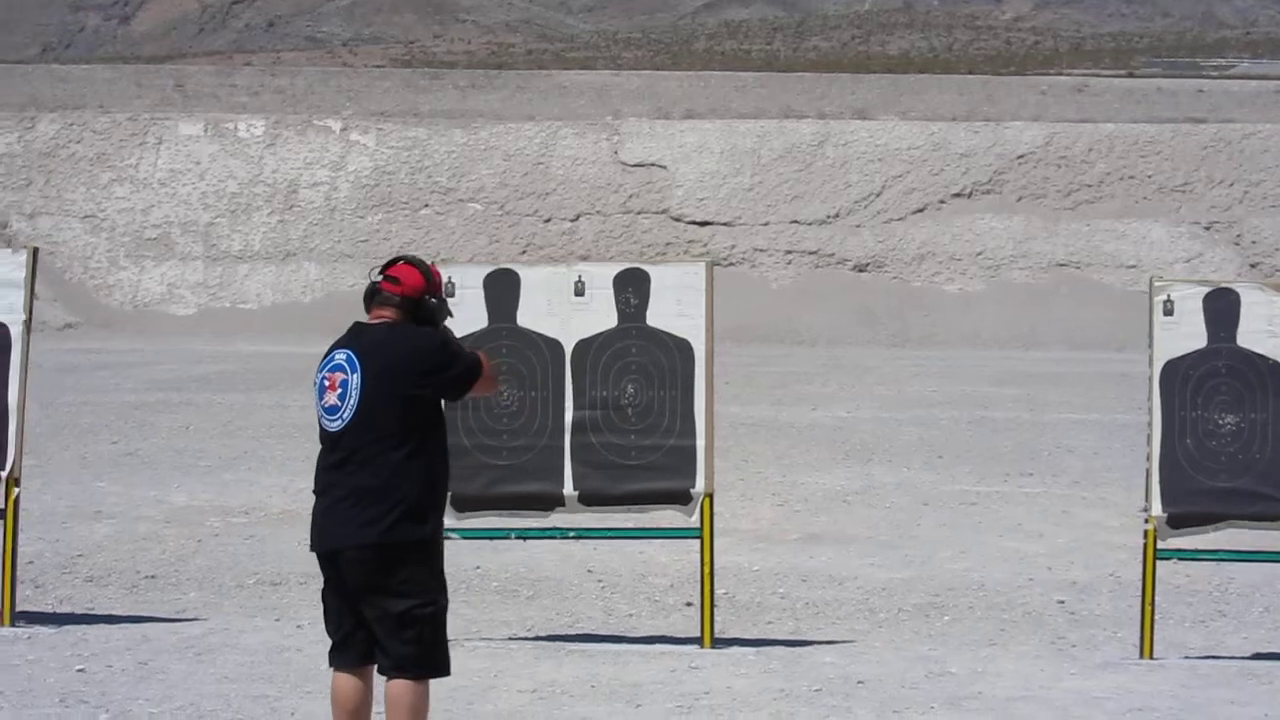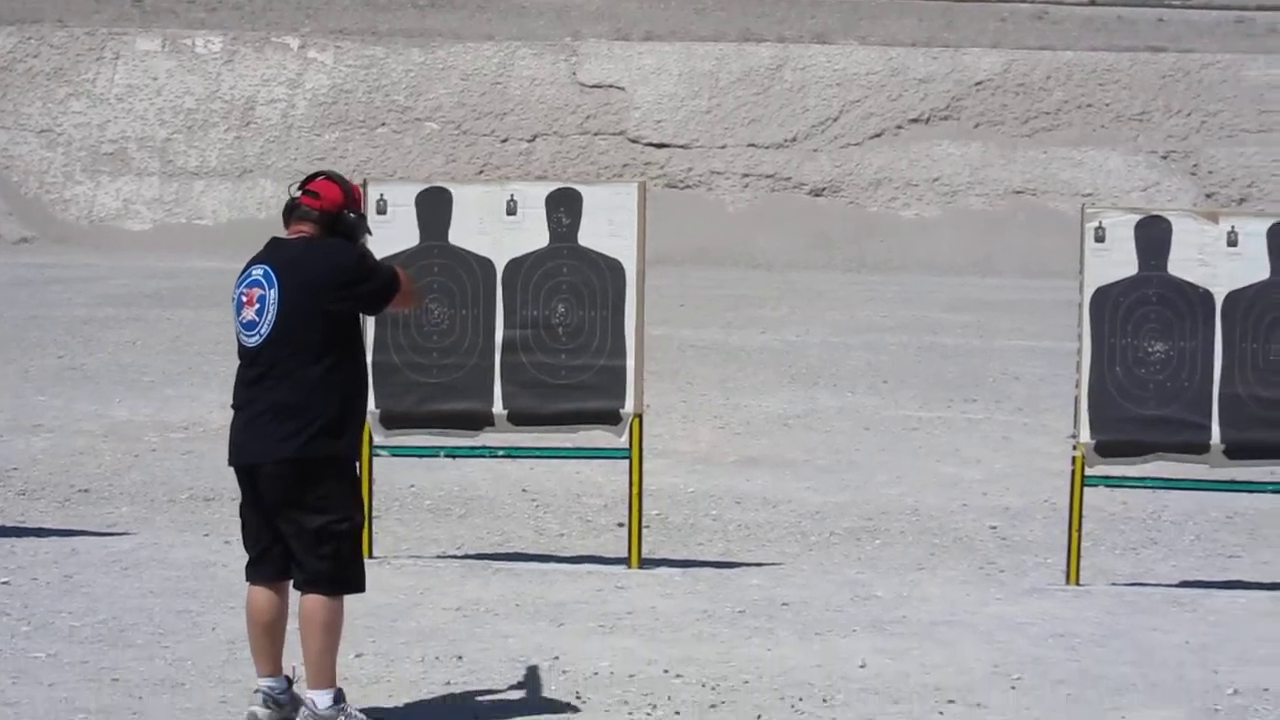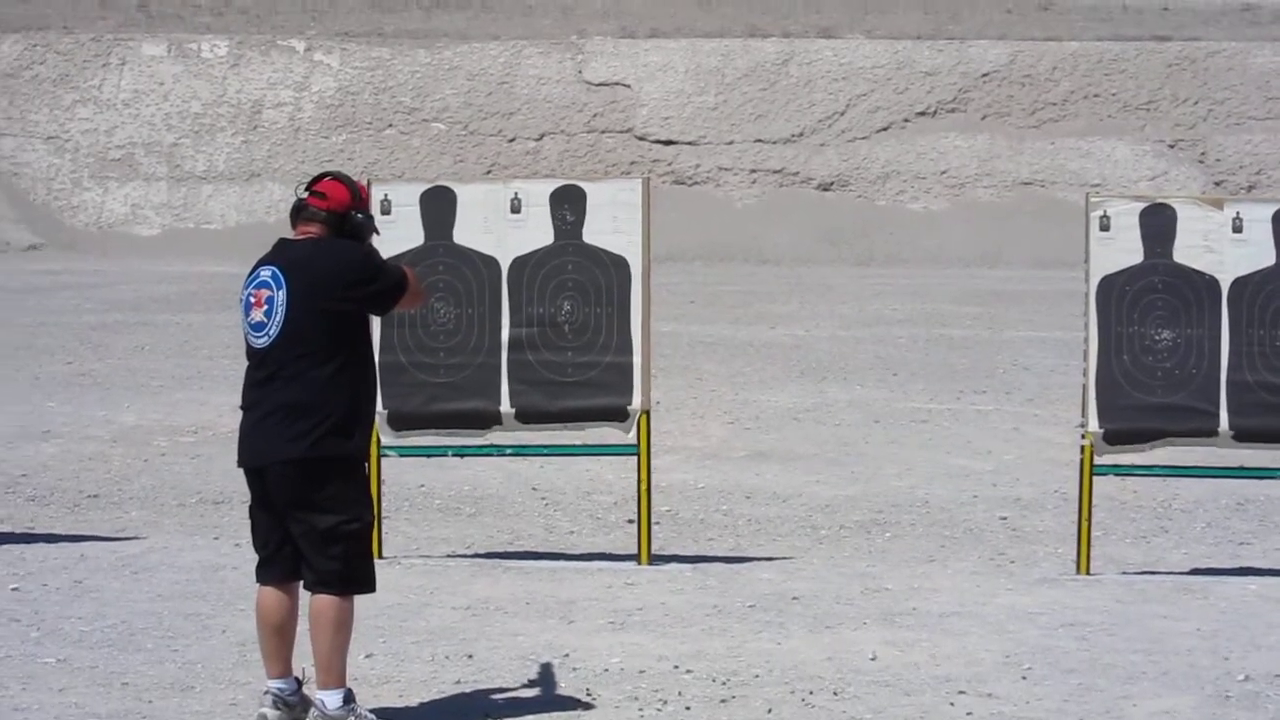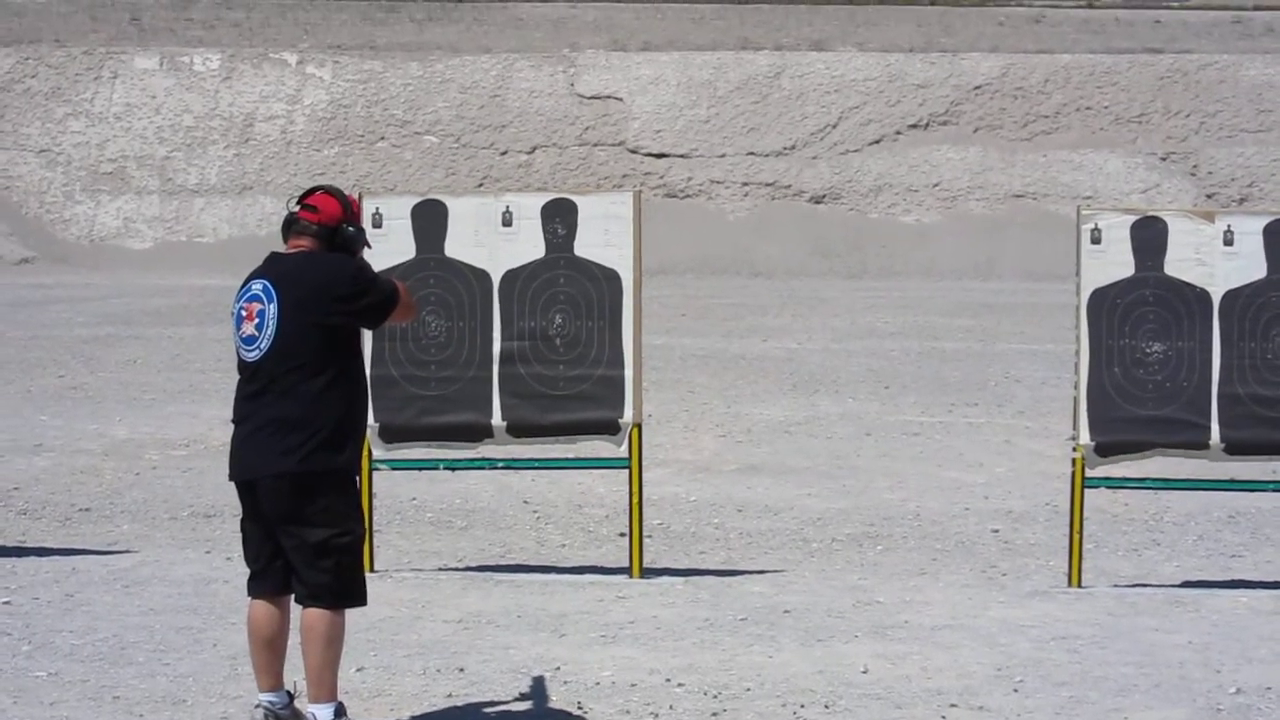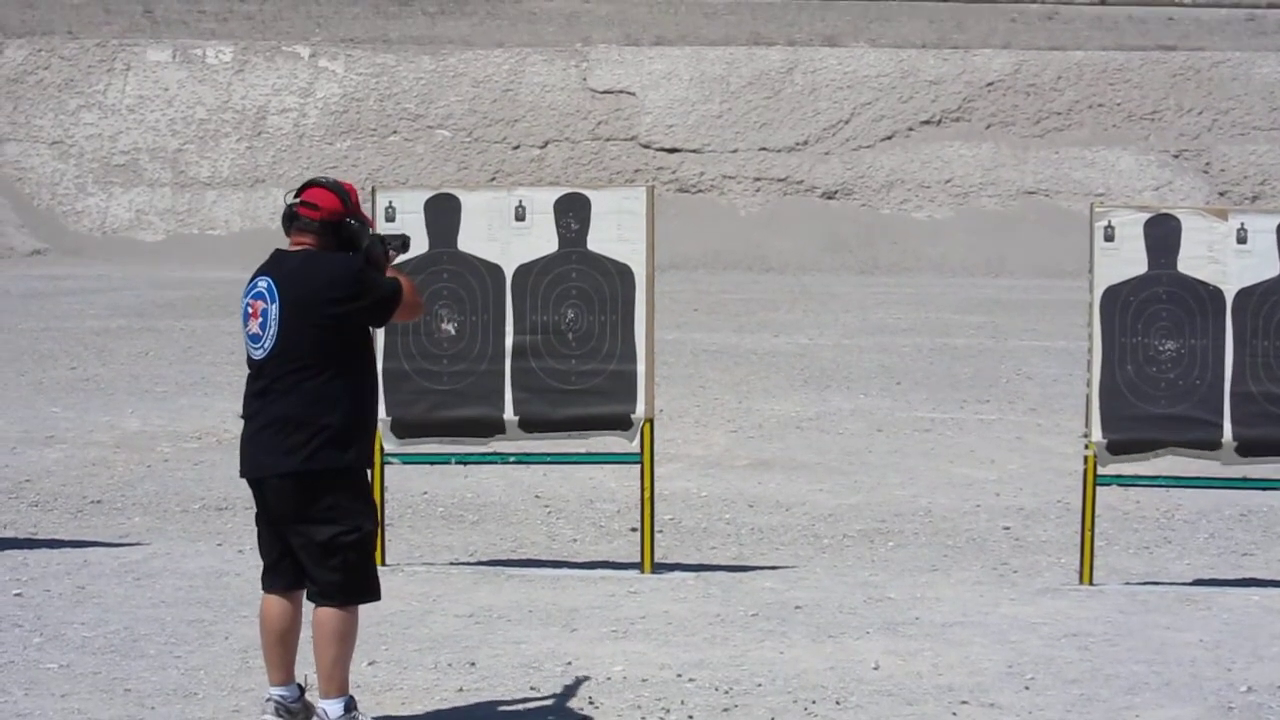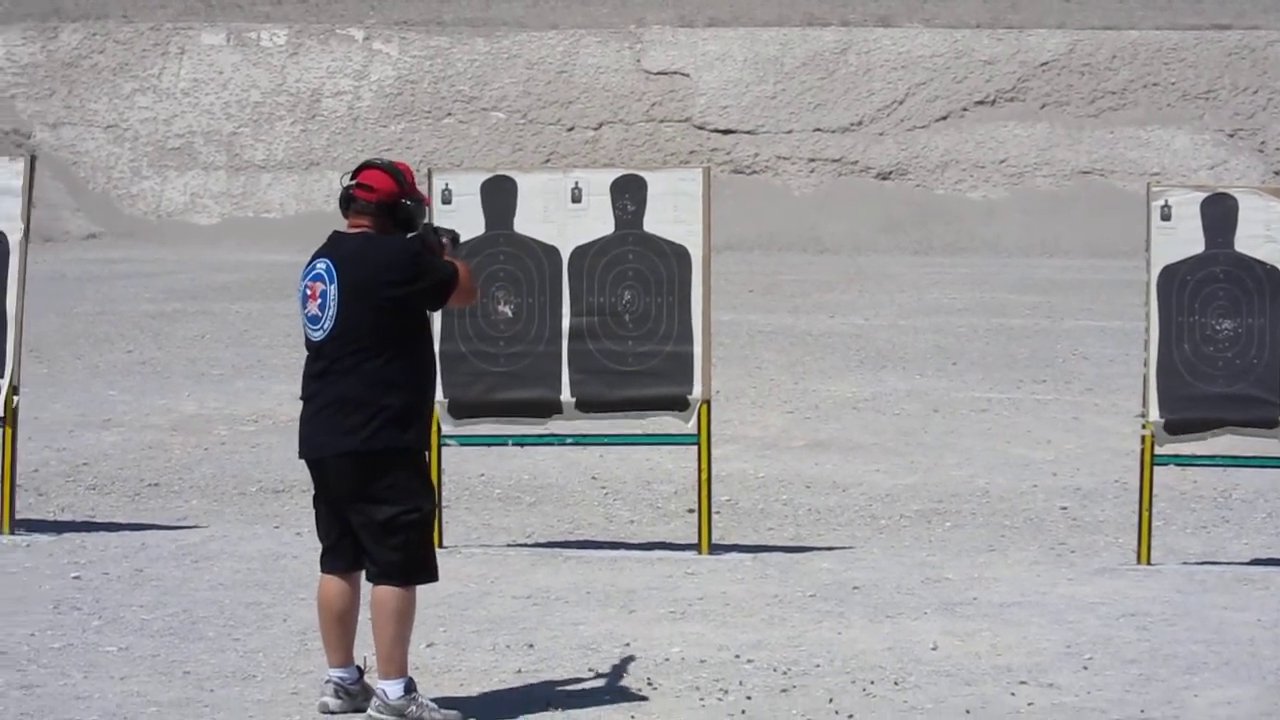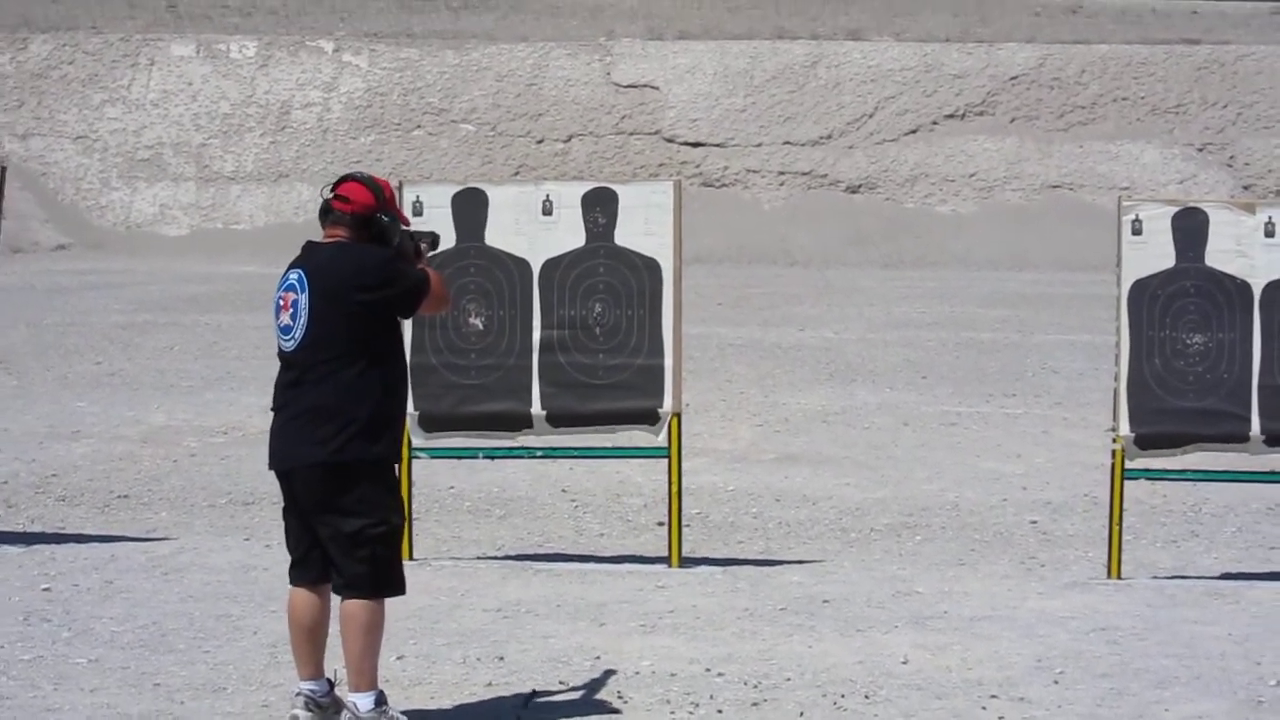
dt=0.7s
person 1, frame 1
left shoulder: (337, 351)
right shoulder: (418, 346)
right elbow: (486, 379)
right wrist: (445, 340)
left hip: (334, 534)
right hip: (393, 537)
left knee: (350, 658)
right knee: (408, 664)
person 1, frame 2
left shoulder: (255, 266)
right shoulder: (335, 260)
right elbow: (406, 294)
right wrist: (364, 258)
left hip: (253, 447)
right hip: (310, 451)
left knee: (267, 571)
right knee: (323, 576)
person 1, frame 3
left shoulder: (264, 267)
right shoulder: (342, 261)
right elbow: (412, 294)
right wrist: (372, 259)
left hip: (262, 447)
right hip: (319, 450)
left knee: (277, 573)
right knee: (333, 577)
person 1, frame 4
left shoulder: (255, 282)
right shoulder: (334, 275)
right elbow: (403, 307)
right wrist: (363, 271)
left hip: (253, 461)
right hip: (310, 464)
left knee: (268, 586)
right knee: (324, 590)
person 1, frame 5
left shoulder: (264, 276)
right shoulder: (336, 274)
right elbow: (410, 305)
left wrist: (368, 269)
right wrist: (381, 266)
left hip: (266, 457)
right hip: (319, 461)
left knee: (282, 581)
right knee: (337, 588)
person 1, frame 6
left shoulder: (322, 259)
right shoulder: (395, 256)
right elbow: (464, 290)
left wrist: (424, 255)
right wrist: (437, 252)
left hip: (325, 437)
right hip: (379, 441)
left knee: (340, 562)
right knee: (395, 567)
person 1, frame 7
left shoulder: (300, 268)
right shoulder: (366, 265)
right elbow: (437, 297)
left wrist: (400, 264)
right wrist: (411, 260)
left hip: (295, 449)
right hip: (347, 452)
left knee: (310, 574)
right knee: (363, 580)
